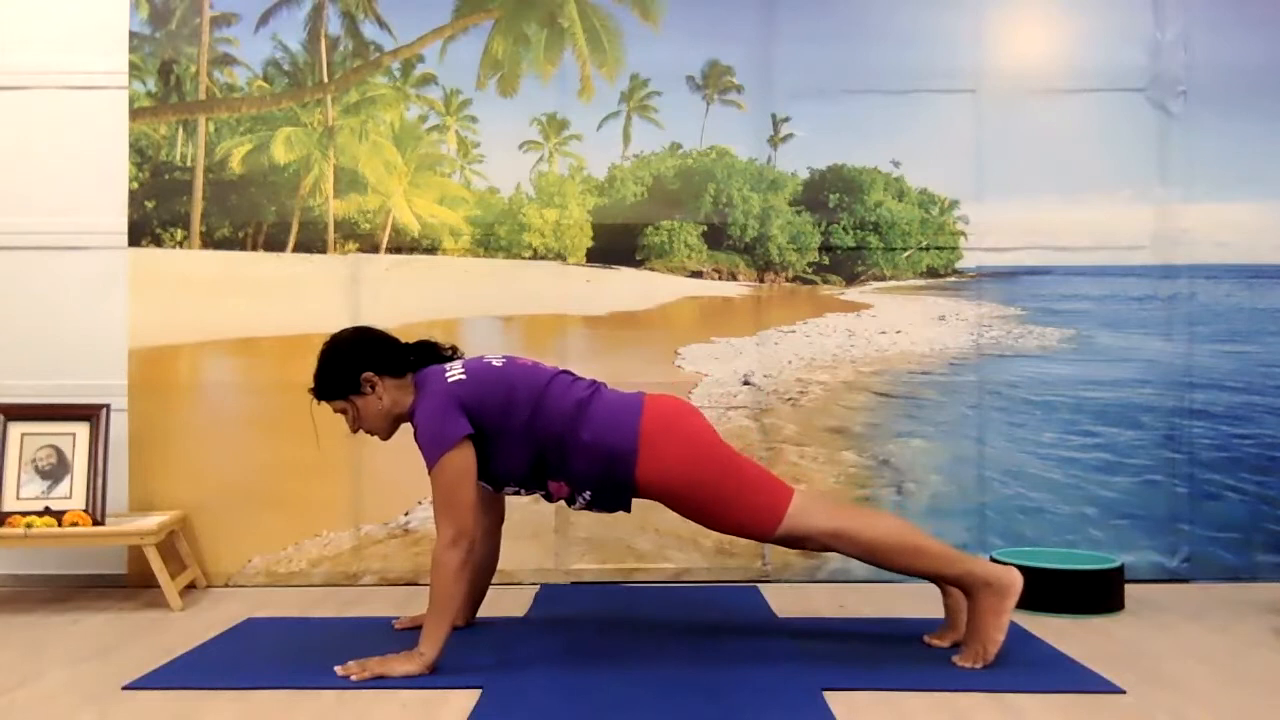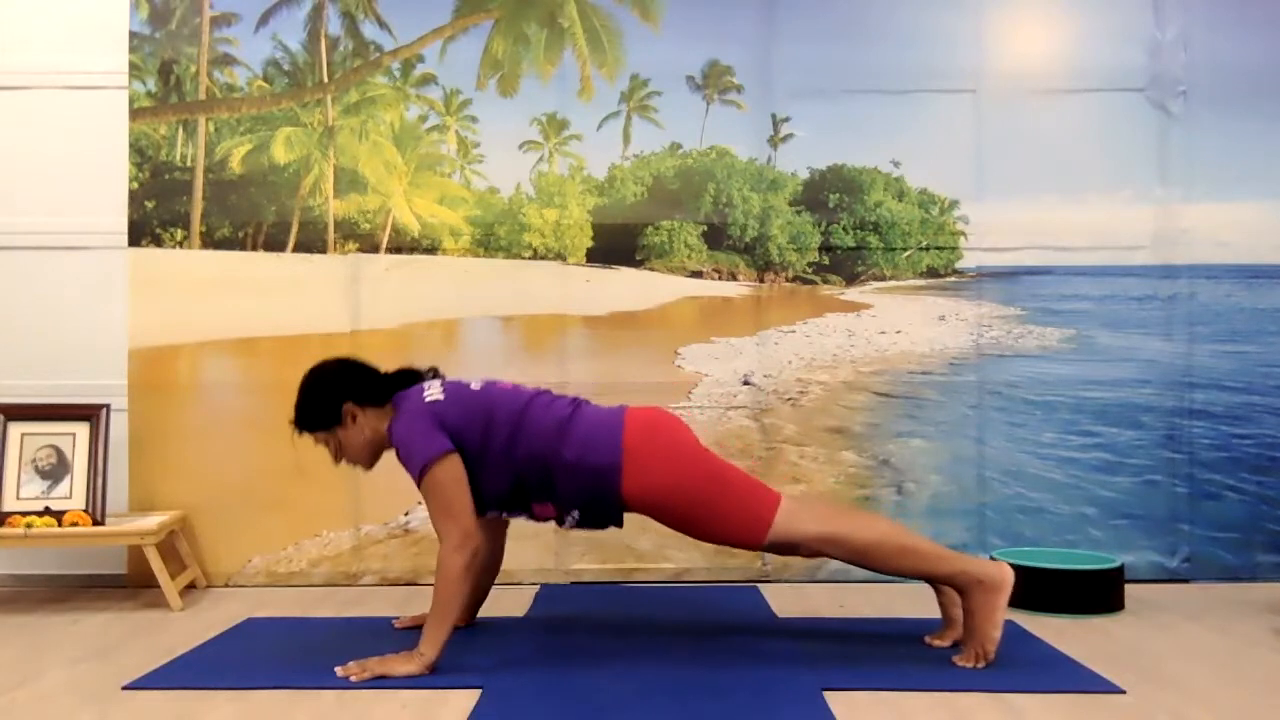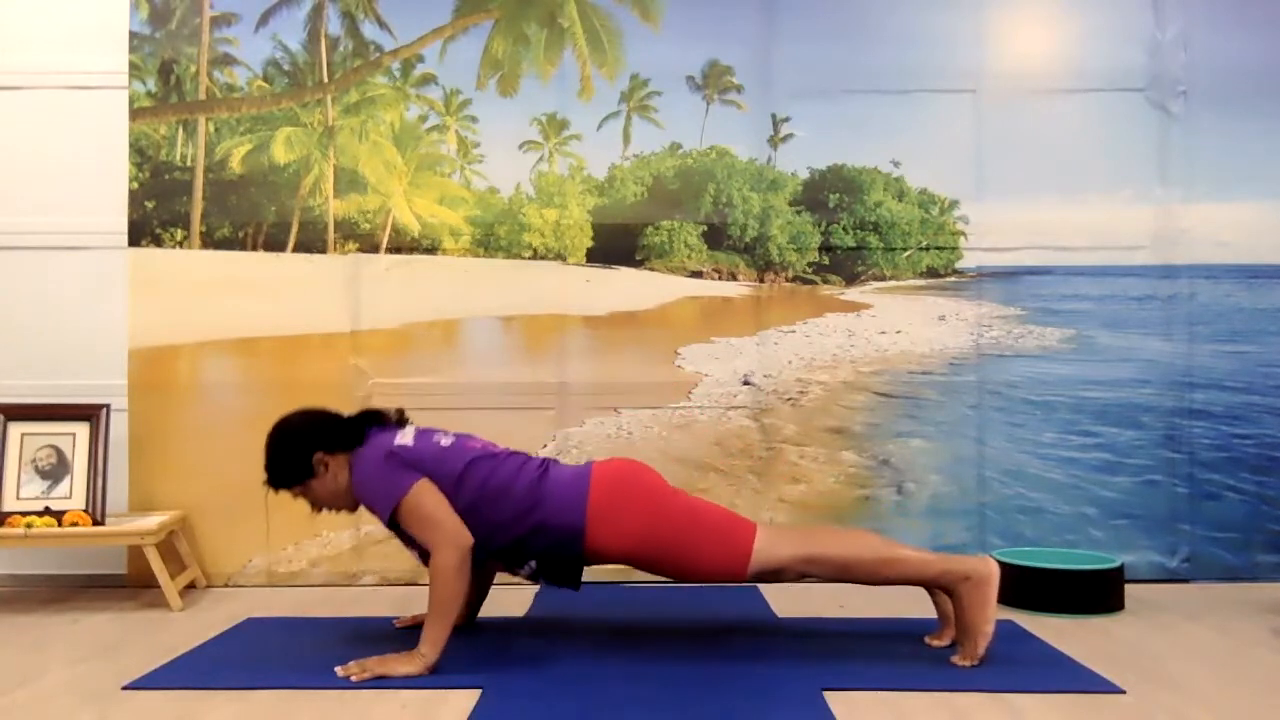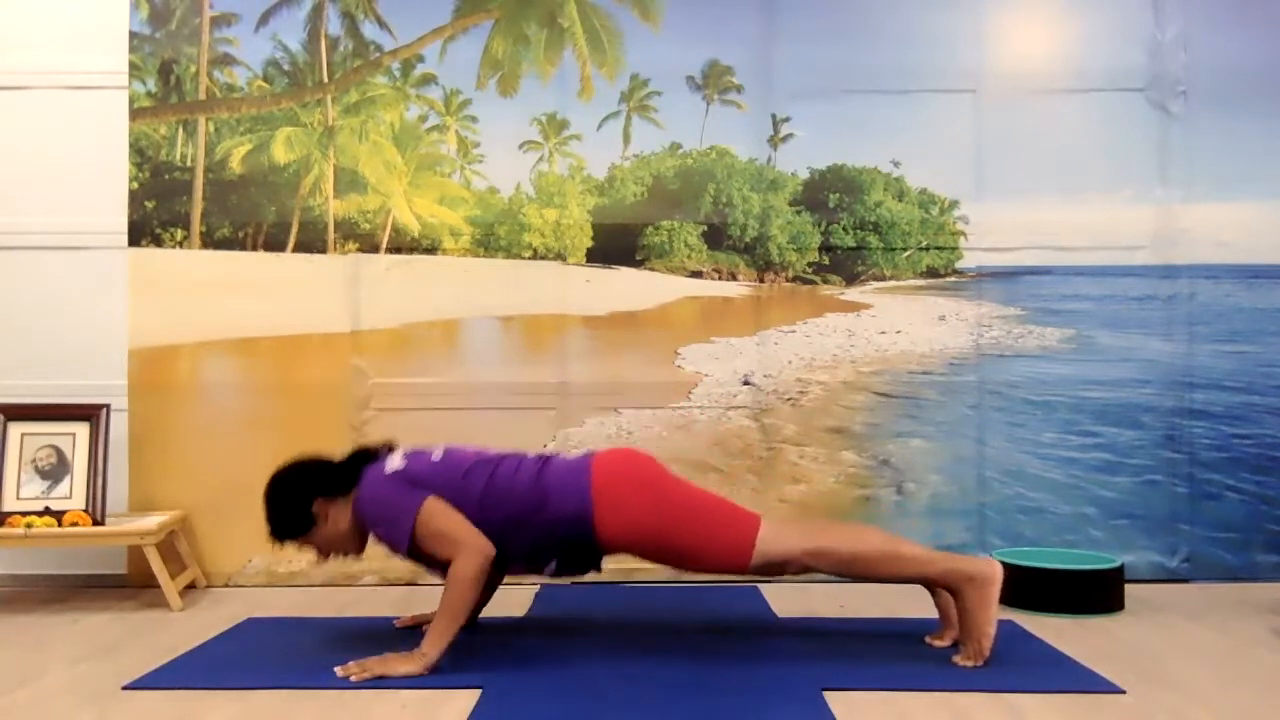
dt=1s
person 1, frame 1
left shoulder: (432, 405)
right shoulder: (456, 388)
left elbow: (456, 538)
right elbow: (488, 519)
left wrist: (423, 653)
right wrist: (461, 613)
left hip: (656, 449)
right hip: (652, 436)
left knee: (810, 525)
right knee: (804, 522)
left ankle: (984, 579)
right ankle: (950, 577)
person 1, frame 2
left shoulder: (411, 424)
right shoulder: (434, 409)
left elbow: (462, 543)
right elbow: (489, 528)
left wrist: (424, 651)
right wrist: (458, 614)
left hip: (641, 460)
right hip: (637, 446)
left knee: (802, 530)
right knee: (794, 530)
left ankle: (975, 575)
right ankle: (947, 576)
person 1, frame 3
left shoulder: (374, 466)
right shoulder: (404, 445)
left elbow: (455, 547)
right elbow: (482, 528)
left wrist: (425, 653)
right wrist: (459, 614)
left hip: (612, 514)
right hip: (607, 496)
left knee: (785, 553)
right knee: (776, 554)
left ankle: (961, 572)
right ankle: (942, 574)
person 1, frame 4
left shoulder: (380, 502)
right shoulder: (393, 478)
left elbow: (477, 551)
left wrist: (427, 650)
right wrist: (457, 611)
left hip: (615, 501)
right hip: (608, 485)
left knee: (790, 547)
right knee: (782, 548)
left ankle: (962, 572)
right ankle: (942, 574)
